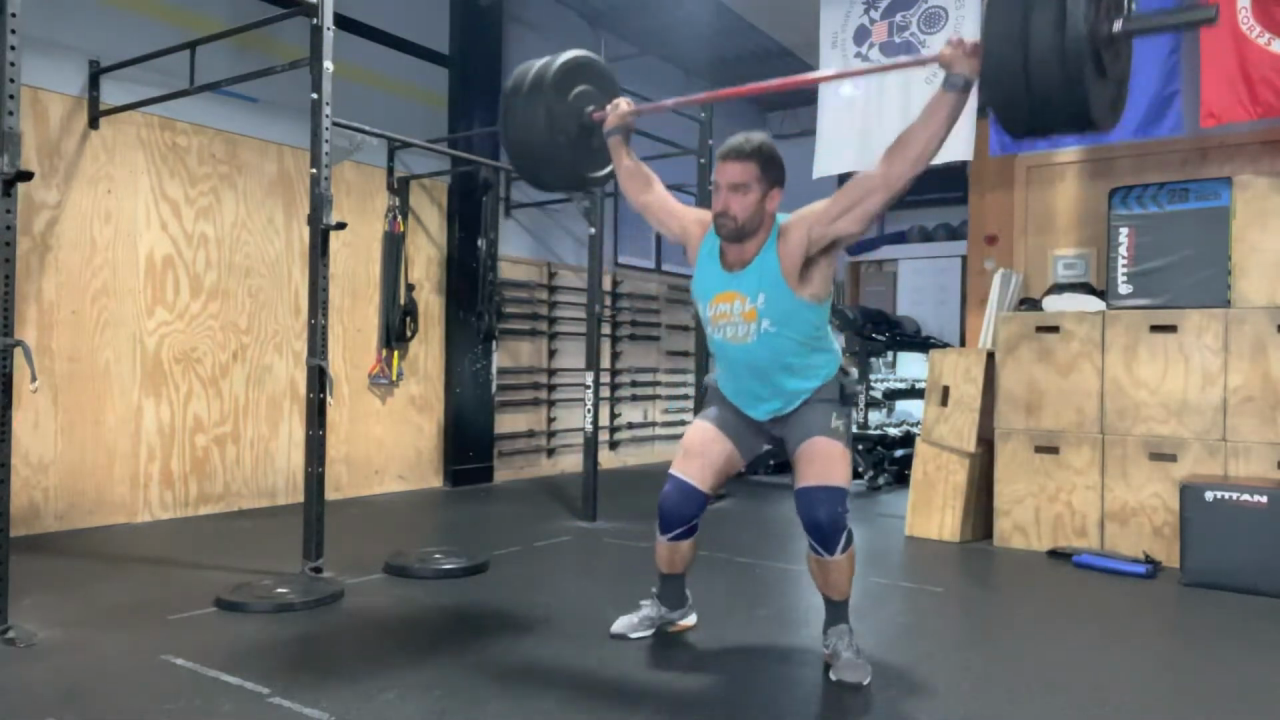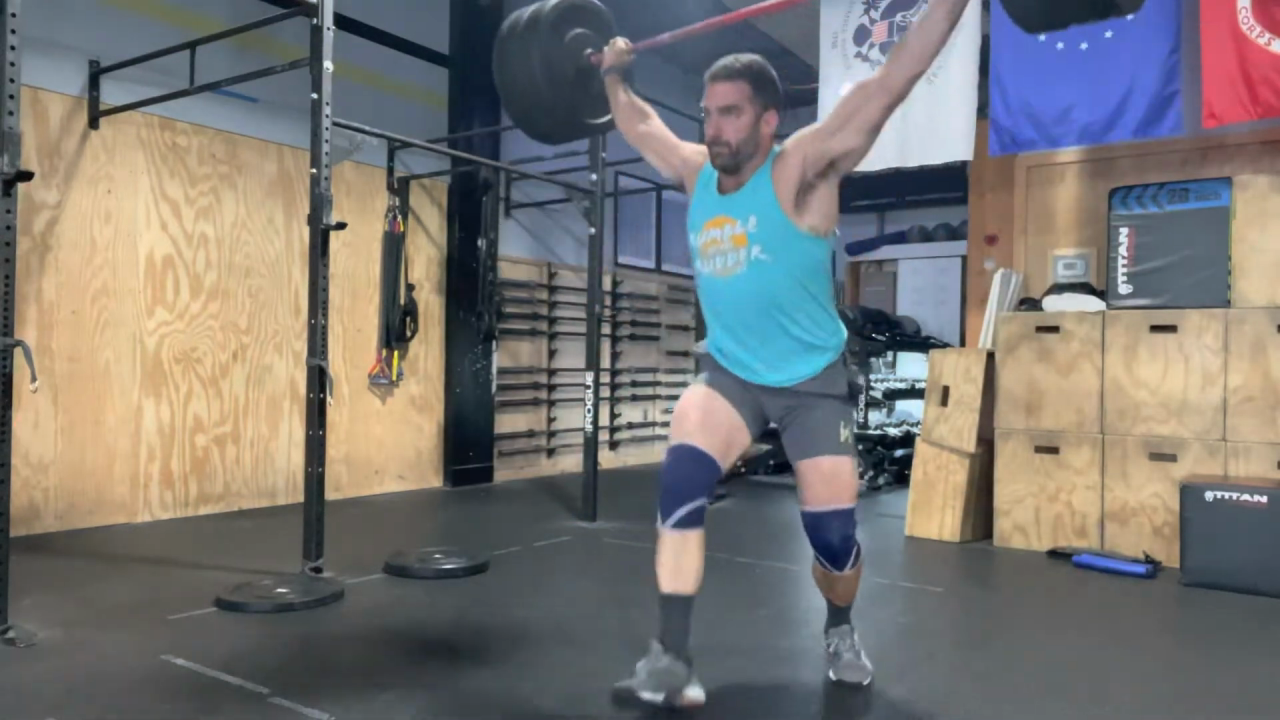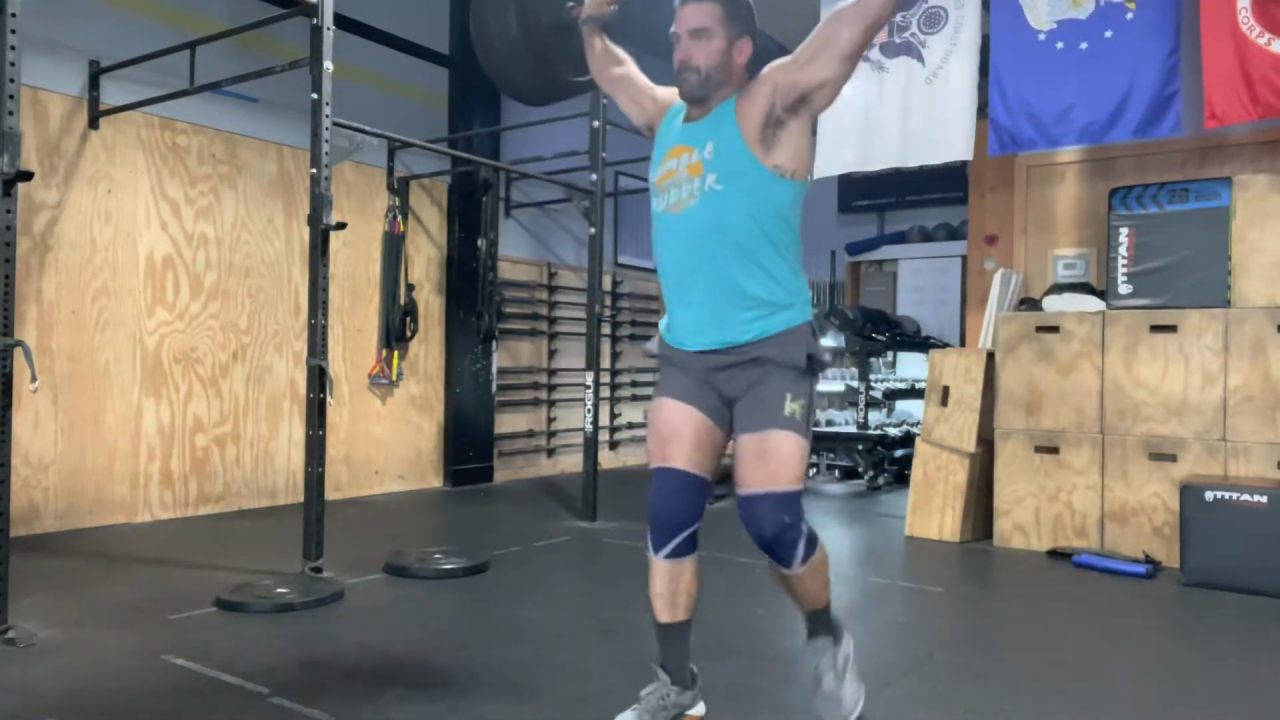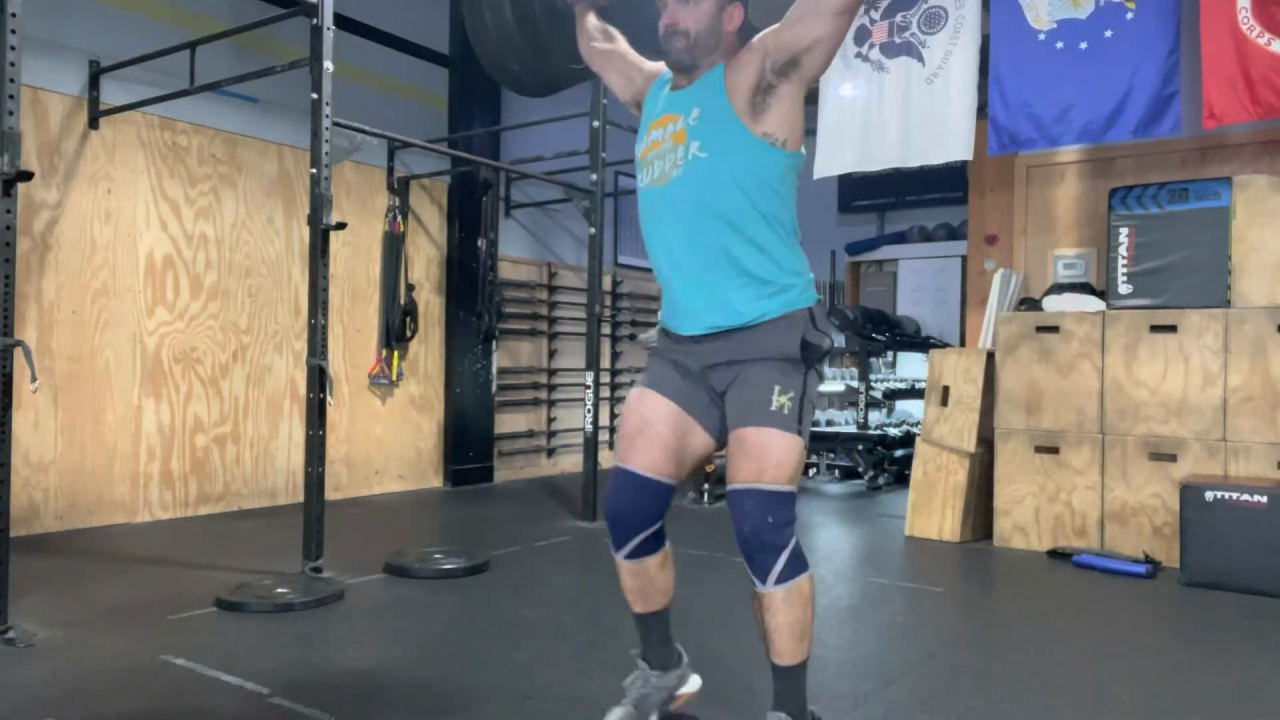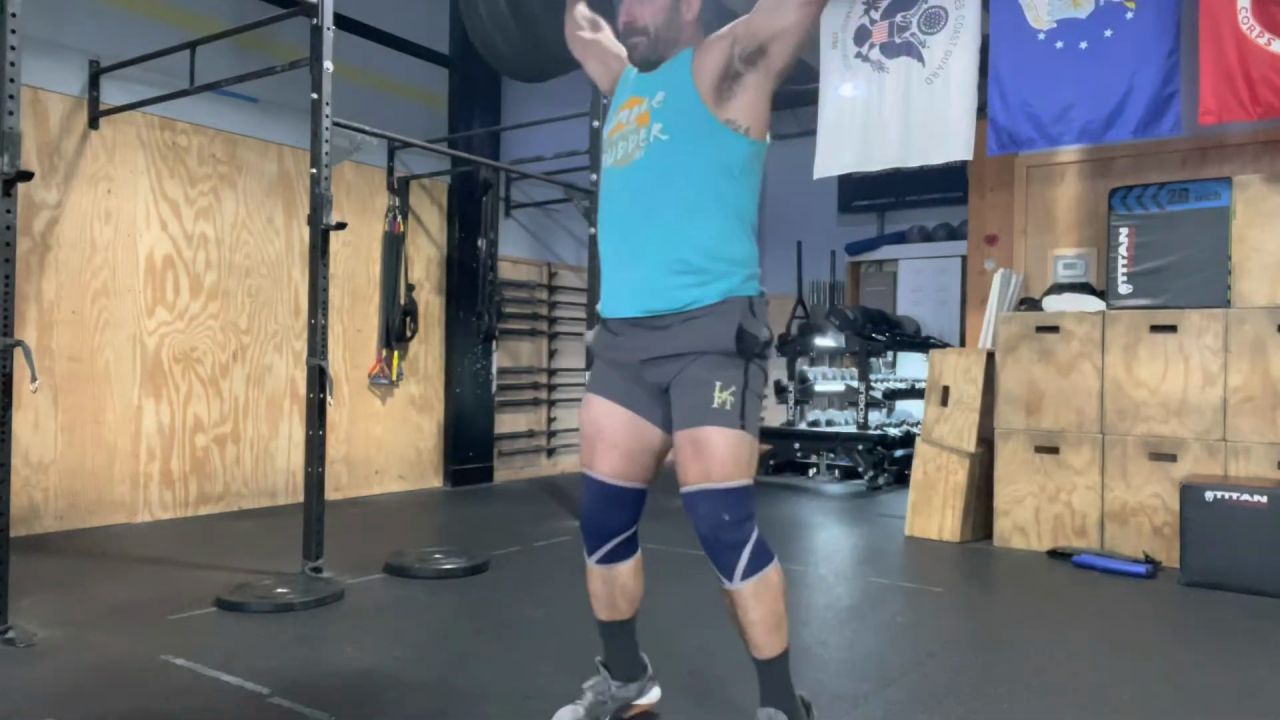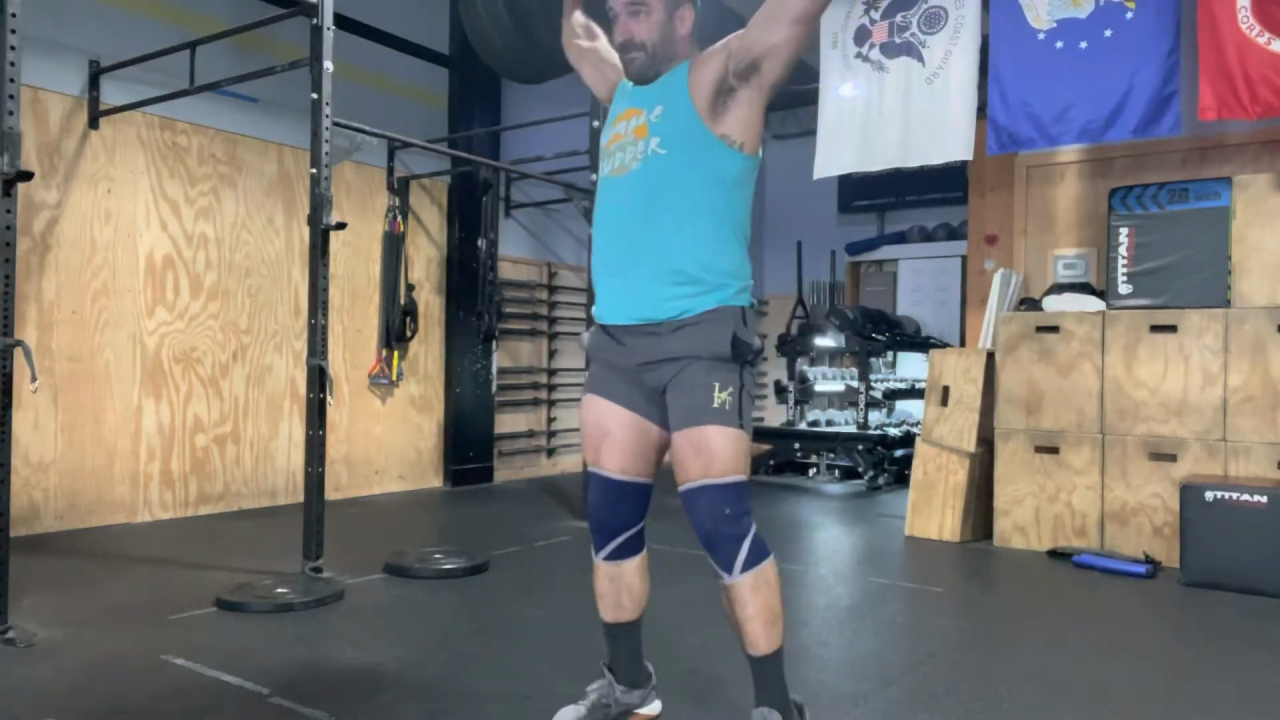
dt=0.3s
person 1, frame 1
left shoulder: (802, 242)
right shoulder: (700, 237)
left elbow: (892, 175)
right elbow: (644, 191)
left wrist: (958, 82)
right wrist: (617, 135)
left hip: (809, 396)
right hip: (732, 399)
left knee: (823, 513)
right knee: (677, 504)
left ankle: (837, 633)
right ankle: (671, 603)
person 1, frame 2
left shoulder: (799, 170)
right shoulder: (695, 173)
left elbow: (887, 86)
right elbow: (643, 128)
right wrist: (615, 76)
left hip: (811, 379)
right hip: (726, 371)
left knee: (831, 530)
right knee: (681, 482)
left ankle: (840, 631)
right ankle: (672, 658)
person 1, frame 3
left shoulder: (772, 105)
right shoulder: (666, 114)
right elbow: (612, 73)
left hip: (770, 348)
right hip: (686, 351)
left knee: (772, 518)
right knee: (671, 513)
left ankle: (827, 635)
person 1, frame 4
left shoulder: (762, 73)
right shoulder: (655, 89)
left hip: (770, 337)
right hip: (682, 343)
left knee: (762, 526)
right knee: (630, 506)
person 1, frame 5
left shoulder: (728, 61)
right shoulder: (627, 78)
left hip: (708, 326)
right hip: (623, 333)
left knee: (721, 520)
right knee: (604, 519)
person 1, frame 6
left shoulder: (723, 76)
right shoulder: (624, 89)
left hip: (702, 331)
right hip: (618, 337)
left knee: (719, 518)
right knee: (610, 518)
